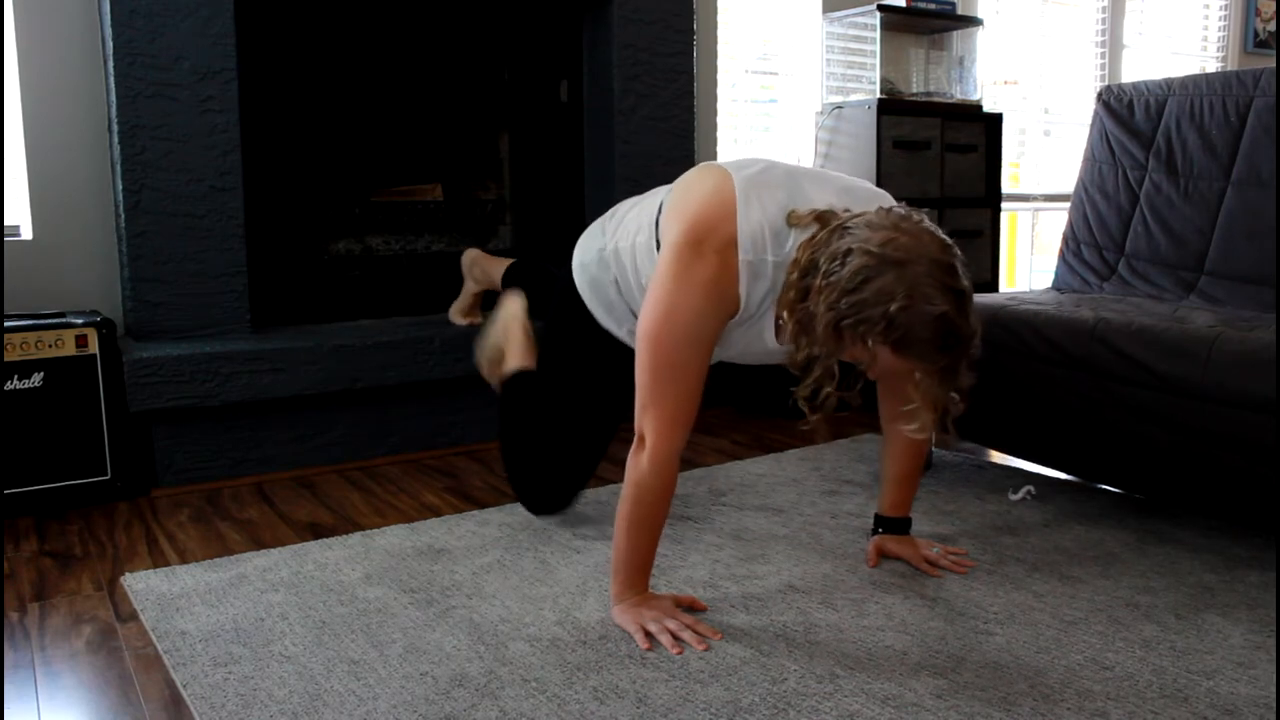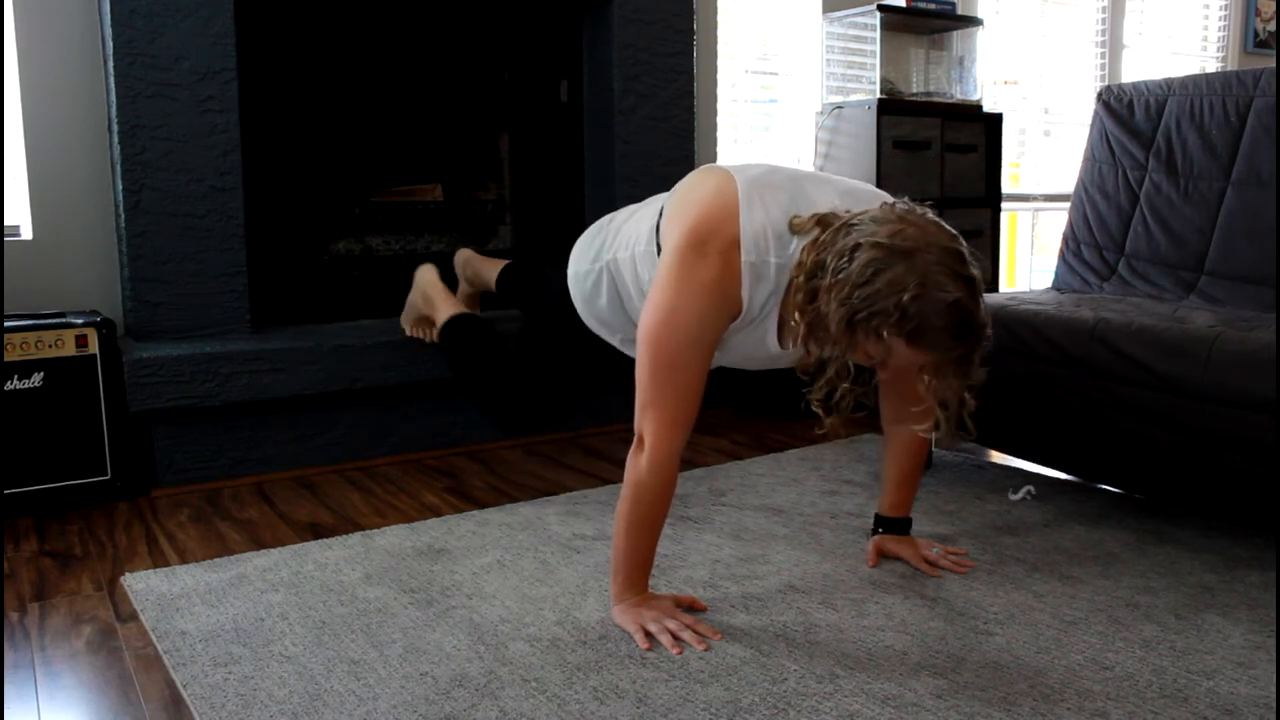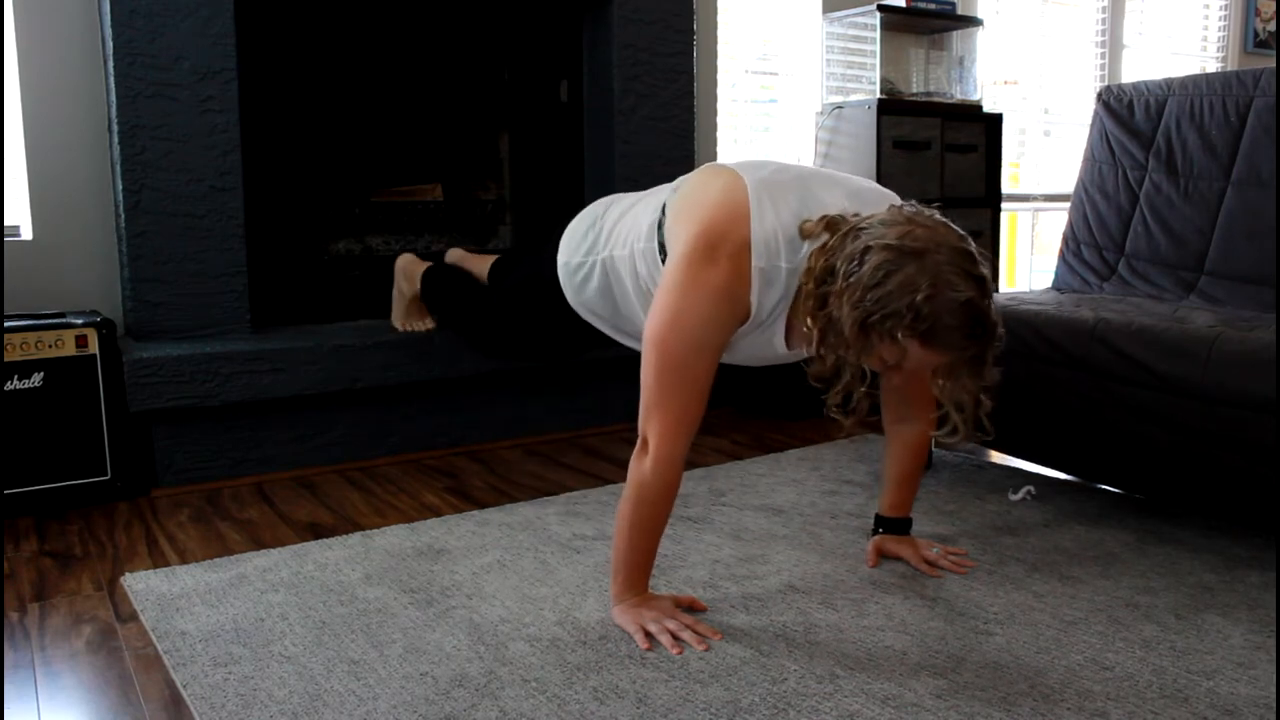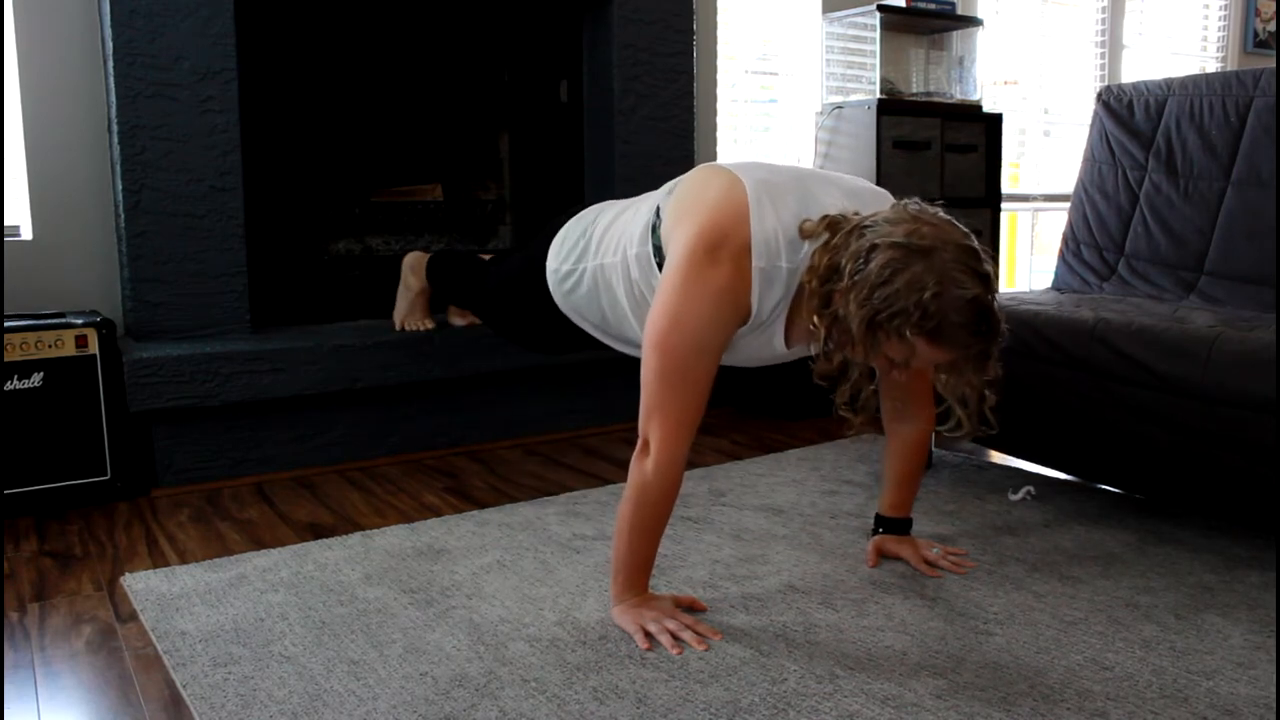
dt=0.3s
person 1, frame 1
left shoulder: (893, 259)
right shoulder: (714, 251)
left elbow: (907, 410)
right elbow: (656, 441)
left wrist: (893, 525)
right wrist: (628, 596)
left hip: (688, 302)
right hip: (614, 290)
right knee: (543, 486)
left ankle: (494, 268)
right ankle: (515, 333)
person 1, frame 2
left shoulder: (894, 265)
right shoulder: (716, 257)
left elbow: (907, 411)
right elbow: (656, 442)
left wrist: (893, 525)
right wrist: (628, 596)
right hip: (609, 289)
right knee: (503, 385)
left ankle: (482, 268)
right ankle: (437, 294)
person 1, frame 3
left shoulder: (897, 260)
right shoulder: (723, 257)
left elbow: (912, 410)
right elbow: (659, 444)
left wrist: (893, 525)
right wrist: (629, 596)
left hip: (652, 278)
right hip: (594, 275)
right knee: (492, 324)
left ankle: (474, 261)
right ankle: (420, 275)
person 1, frame 4
left shoulder: (897, 260)
right shoulder: (723, 259)
left elbow: (911, 410)
right elbow: (660, 446)
left wrist: (893, 525)
right wrist: (628, 597)
left hip: (641, 280)
right hip: (583, 279)
right knee: (494, 297)
left ankle: (473, 268)
right ankle: (426, 271)
